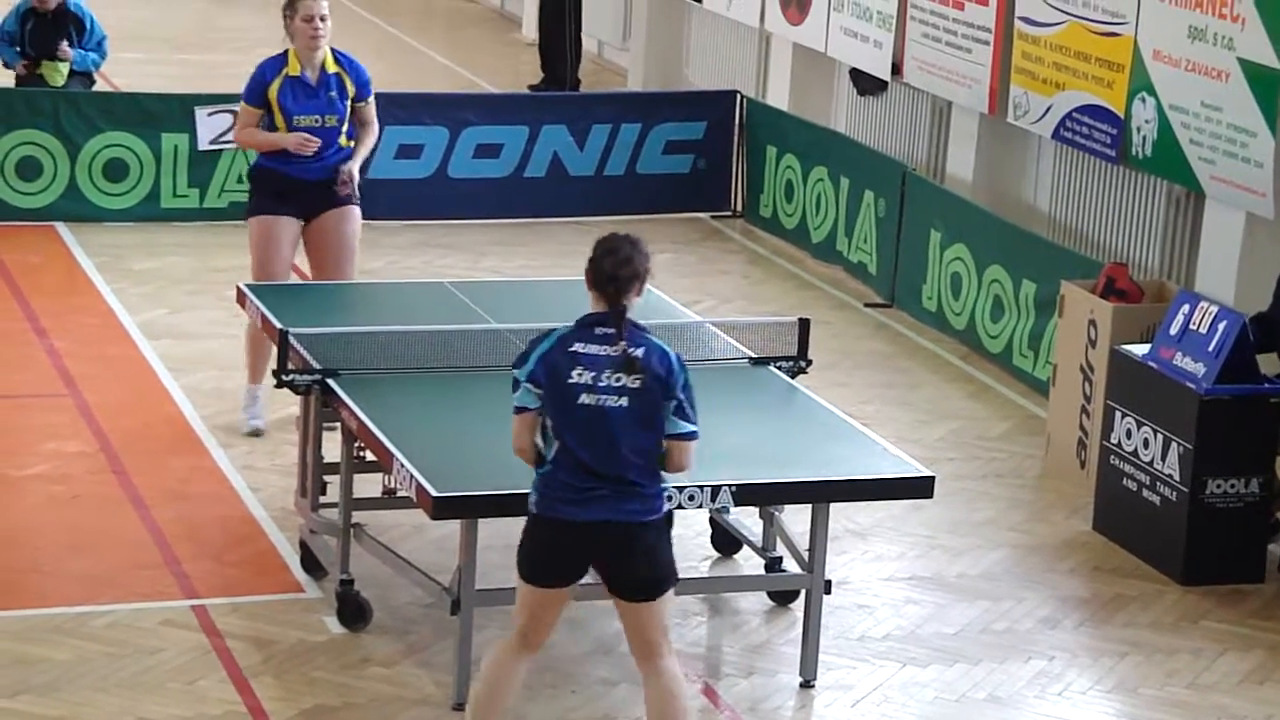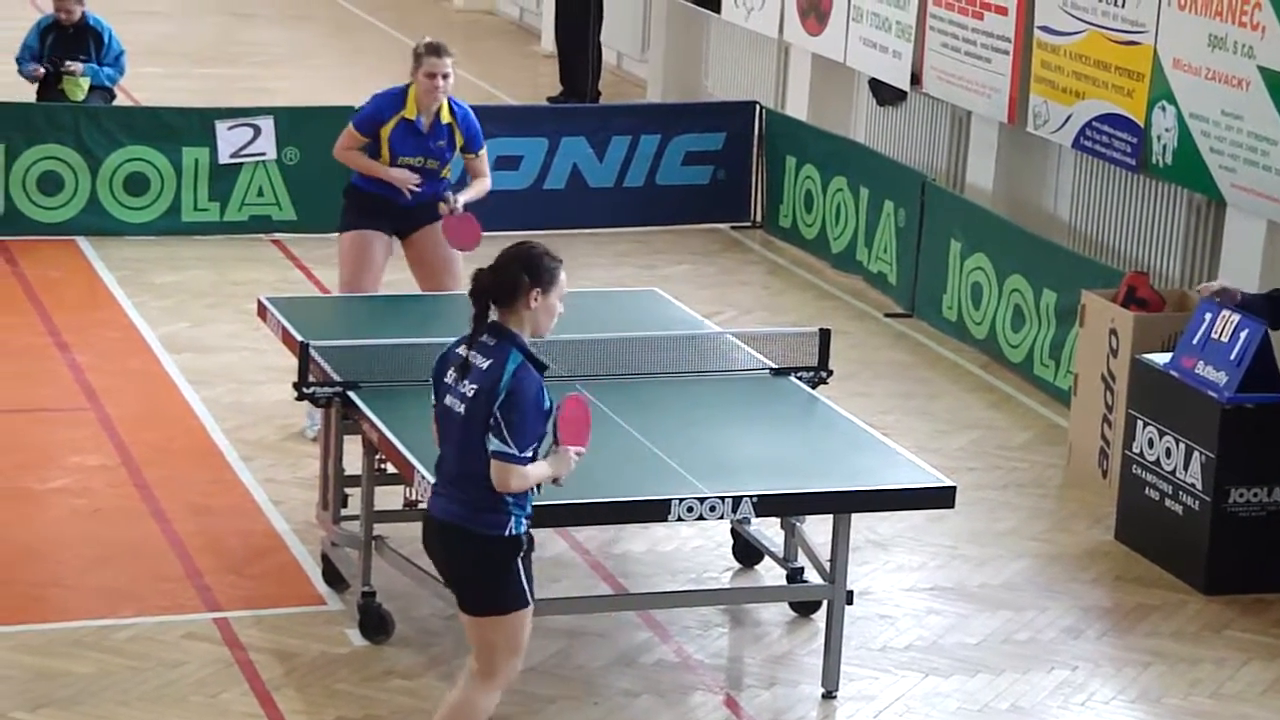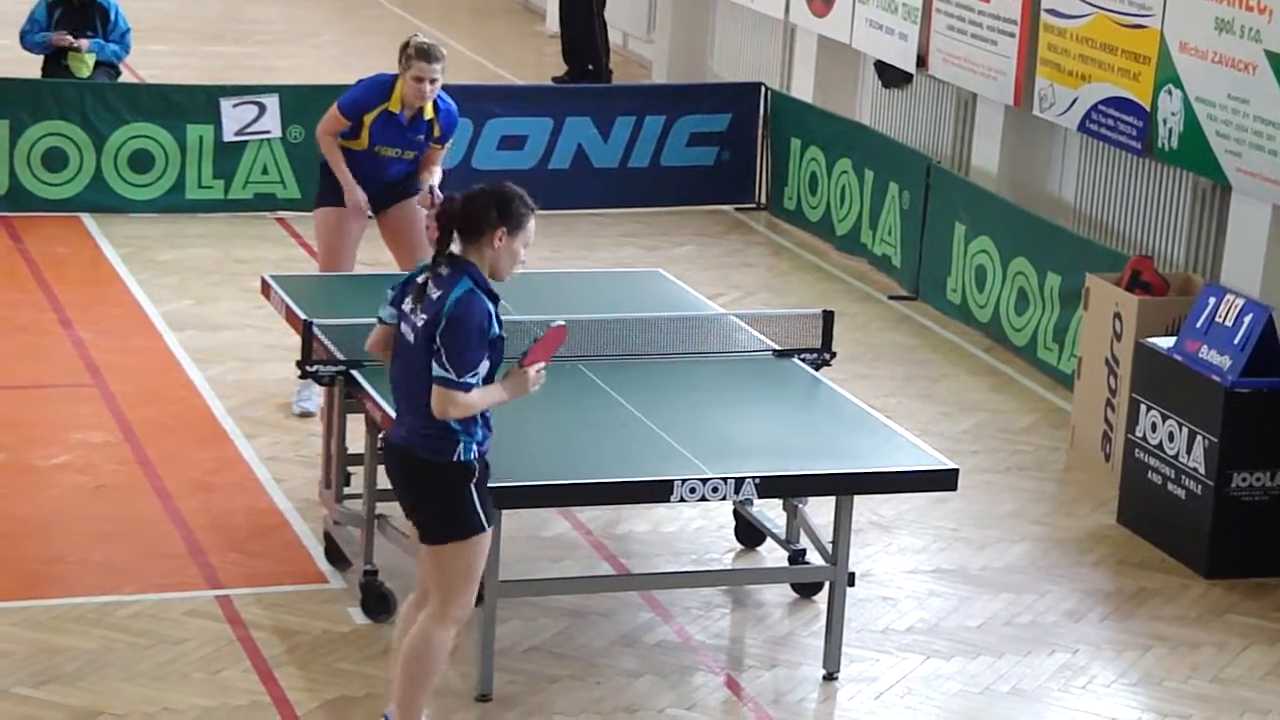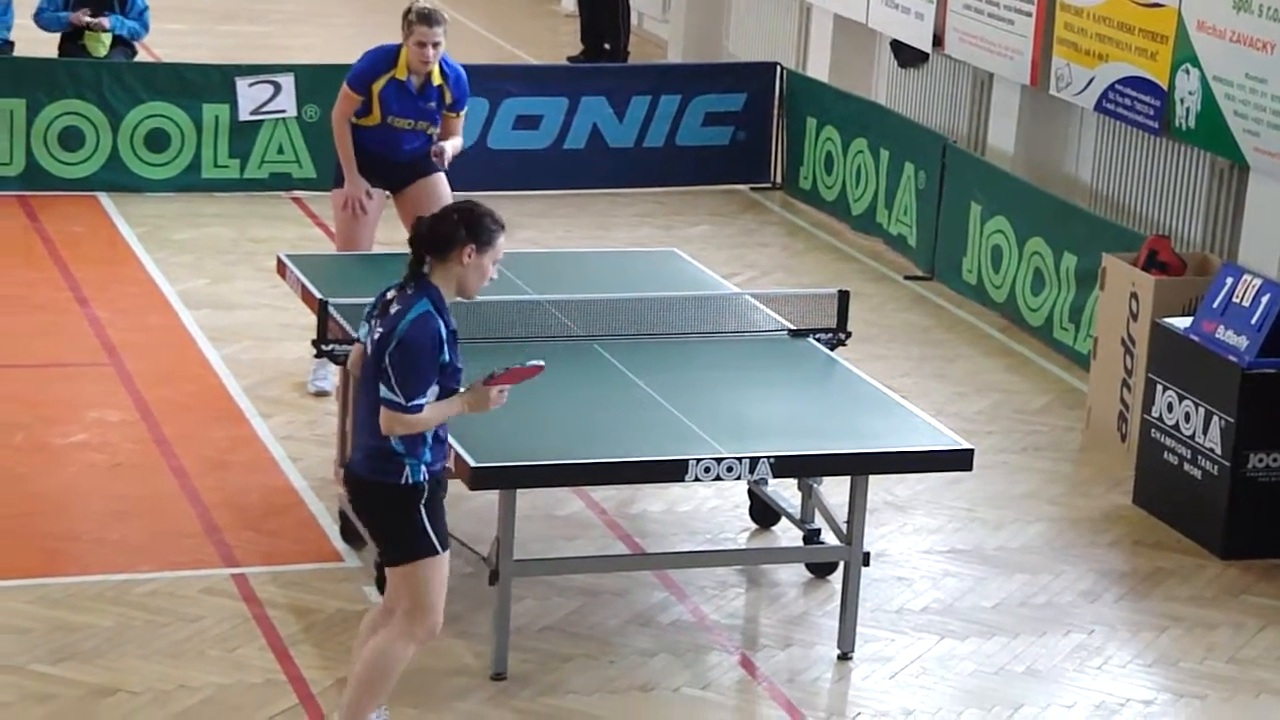
dt=0.7s
person 1, frame 1
left shoulder: (546, 351)
right shoulder: (663, 362)
left elbow: (523, 443)
right elbow: (681, 459)
left hip: (555, 522)
right hip: (635, 527)
left knee: (522, 642)
right knee: (655, 657)
person 1, frame 2
left shoulder: (457, 353)
right shoulder: (520, 380)
right elbow: (507, 478)
right wrist: (553, 465)
left hip: (443, 525)
right hip: (489, 540)
left knee: (488, 661)
right knee: (496, 673)
person 1, frame 3
left shoulder: (419, 281)
right shoulder: (470, 308)
left elbow: (377, 345)
right elbow: (450, 404)
right wrist: (509, 387)
left hip: (406, 454)
right hip: (445, 467)
left knee: (434, 589)
right knee: (452, 607)
person 1, frame 4
left shoulder: (397, 297)
right shoulder: (424, 326)
left elbow: (359, 363)
right elbow: (396, 421)
right wrist: (467, 402)
left hip: (377, 475)
right hip: (400, 485)
left knee: (403, 604)
right knee: (419, 623)
person 2, frame 1
left shoulder: (352, 72)
right shoulder: (268, 74)
left elbow: (369, 125)
right elbow: (242, 134)
left wrist: (355, 163)
right wrist: (285, 140)
left hip: (332, 188)
right hip: (276, 189)
right ankle: (254, 394)
person 2, frame 2
left shoulder: (463, 119)
right shoulder: (384, 106)
left elbow: (483, 179)
right elbow: (343, 150)
left wrist: (460, 199)
right wrist: (388, 172)
left hip: (428, 209)
right hip: (370, 206)
person 2, frame 3
left shoulder: (445, 112)
right shoulder: (370, 92)
left elbow: (430, 165)
right elbow: (325, 132)
left wrist: (429, 186)
right wrist: (349, 186)
left hip: (400, 185)
right hip: (346, 181)
right knee: (332, 279)
right ankle: (309, 379)
person 2, frame 4
left shoulder: (454, 79)
right shoulder: (375, 63)
left elbow: (454, 136)
right elbow: (340, 118)
left wrist: (447, 149)
right wrist: (351, 177)
left hip: (418, 163)
right hip: (365, 160)
right ankle: (327, 356)
